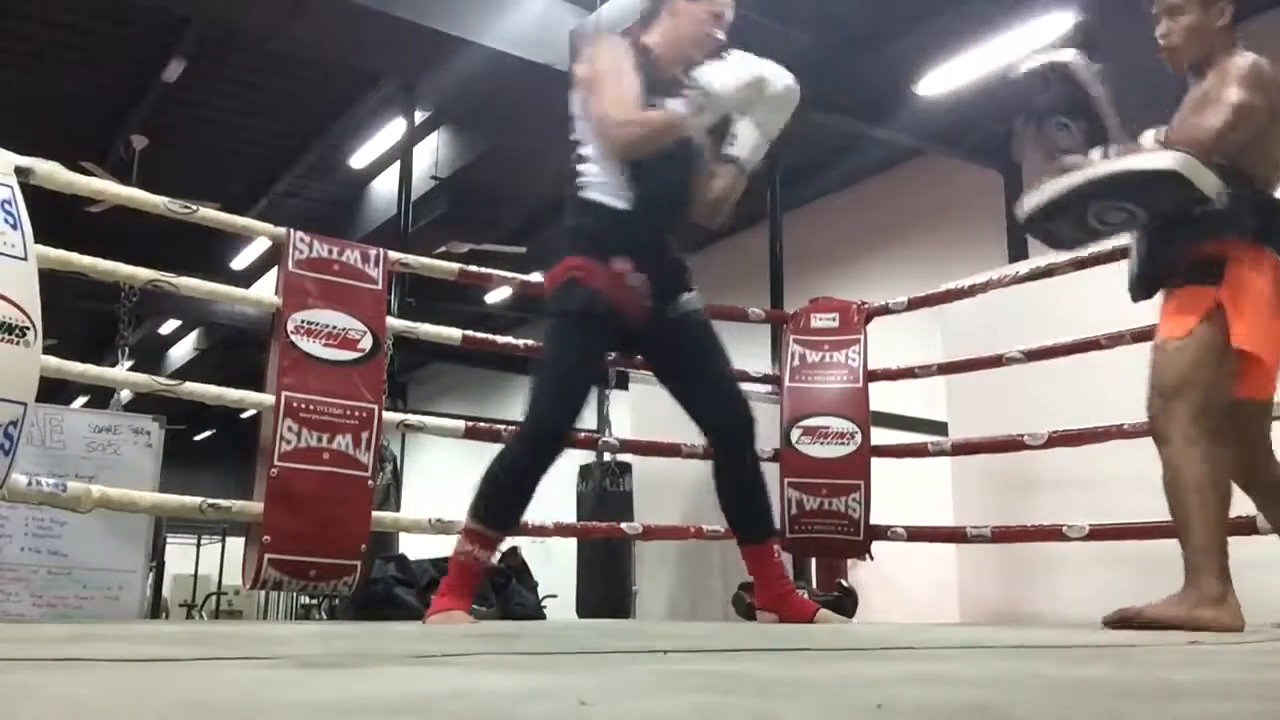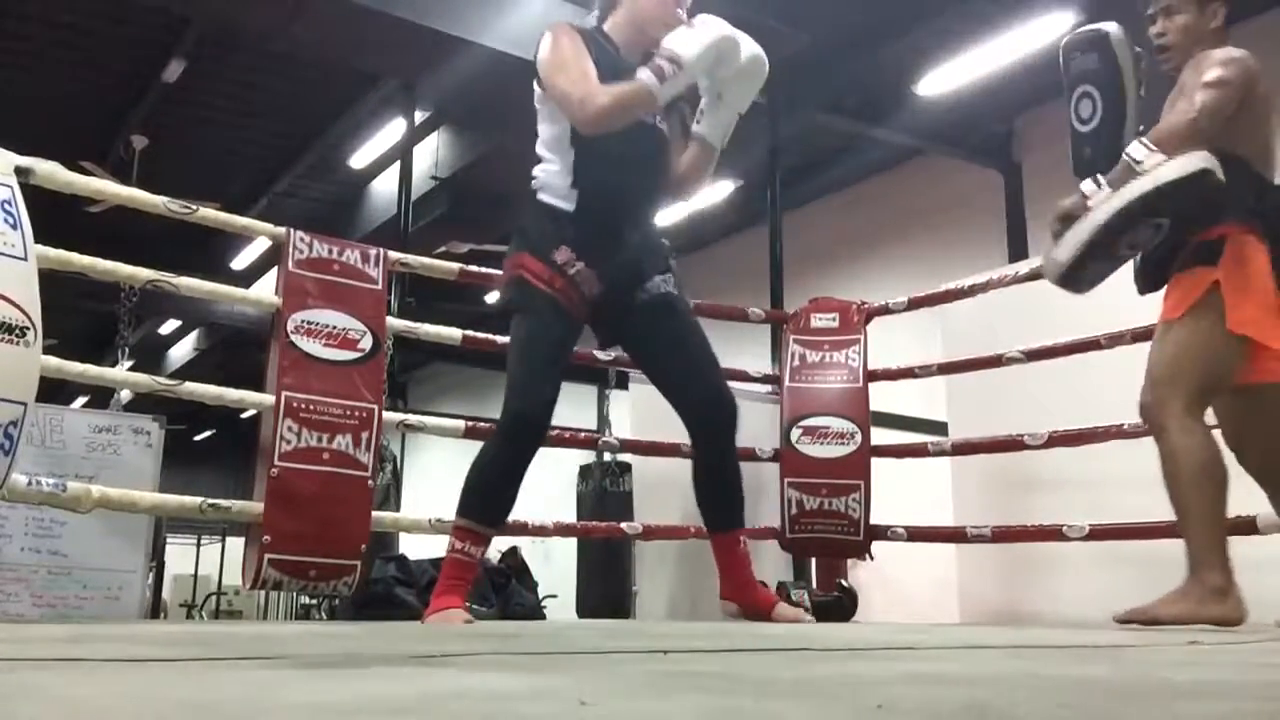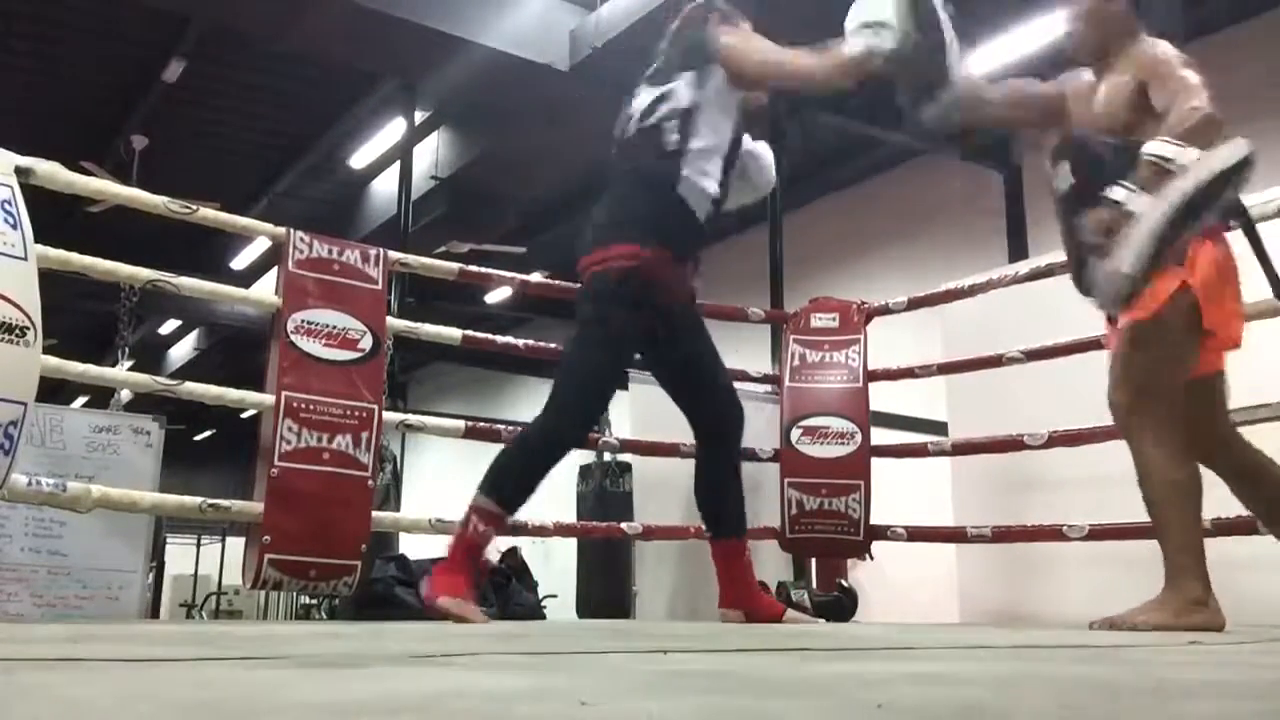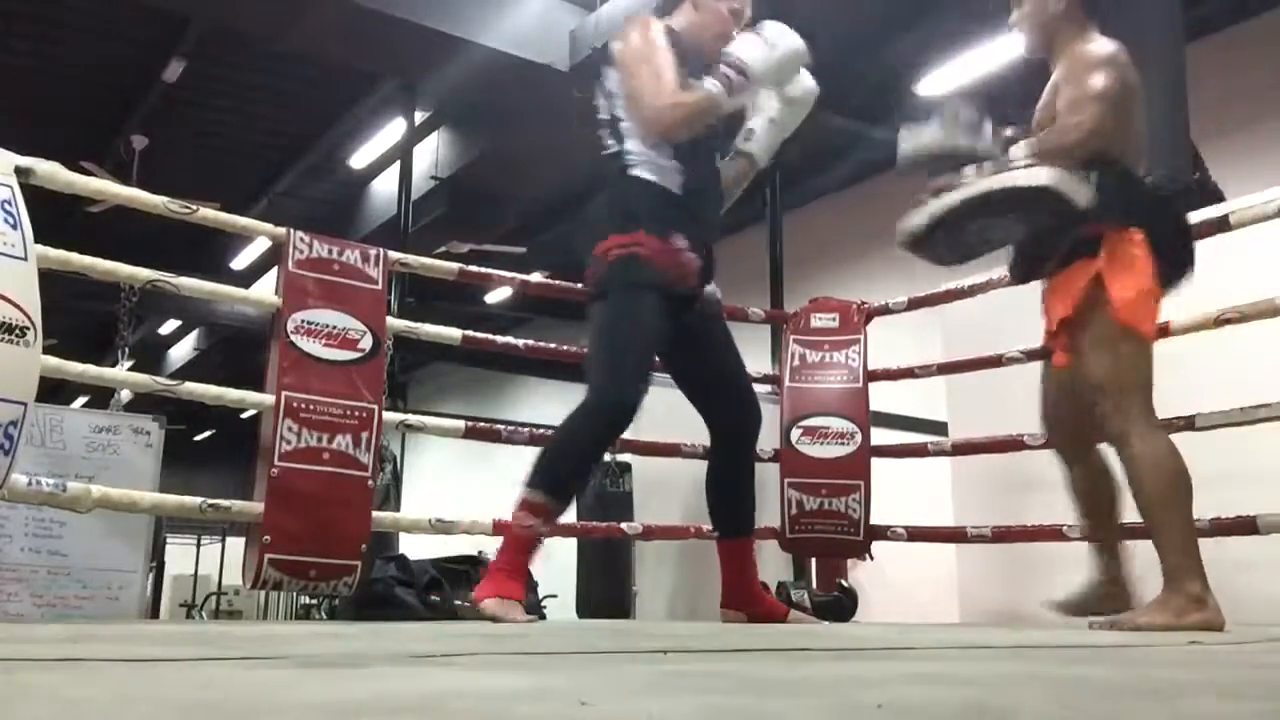
dt=0.3s
person 1, frame 1
right shoulder: (1204, 95)
left elbow: (1203, 143)
right elbow: (1166, 179)
left wrist: (1105, 163)
left hip: (1227, 274)
right hip: (1202, 281)
left knee: (1176, 419)
left ankle: (1207, 590)
person 1, frame 2
left shoulder: (1227, 66)
right shoulder: (1198, 90)
left elbow: (1180, 136)
left wrist: (1095, 194)
left hip: (1227, 263)
right hip: (1217, 272)
left knee: (1167, 405)
left ankle: (1209, 583)
person 1, frame 3
left shoulder: (1156, 58)
right shoulder: (1081, 88)
left elbow: (1201, 118)
right elbow: (988, 105)
left wrist: (1133, 201)
left hip: (1174, 265)
left knee: (1141, 414)
right knee: (1206, 436)
left ankle: (1188, 593)
person 1, frame 4
left shoulder: (1095, 56)
right shoulder: (1071, 74)
left elbow: (1078, 137)
left hip: (1103, 256)
right hip: (1079, 267)
left knee: (1123, 415)
right knee: (1066, 429)
left ankle: (1187, 593)
right ankle: (1111, 578)
person 2, frame 1
left shoulder: (683, 100)
right shoulder: (611, 52)
left elbow: (711, 211)
right elbow: (619, 135)
left wrist: (753, 135)
right wrist: (703, 100)
left hip: (658, 279)
right hip: (595, 267)
left knee: (732, 424)
right knee: (547, 430)
left ankle: (779, 598)
right ankle: (453, 595)
person 2, frame 2
left shoulder: (656, 93)
left elbow: (679, 183)
right elbow: (591, 112)
left wrist: (719, 109)
right wrist: (675, 66)
left hip: (634, 266)
right hip: (559, 261)
left knee: (713, 410)
right knee: (523, 422)
left ankle: (742, 591)
right ankle: (449, 593)
person 2, frame 3
left shoulder: (675, 83)
right elbow: (817, 71)
left wrist: (729, 183)
left hip: (657, 269)
right hip: (636, 259)
left knee: (720, 418)
right knee: (570, 416)
left ankle: (741, 597)
right ankle: (456, 570)
person 2, frame 4
left shoulder: (697, 68)
left elbow: (712, 197)
right elbow: (666, 119)
left wrist: (765, 133)
right wrist: (740, 72)
left hip: (684, 266)
right hip: (639, 248)
left knee: (738, 414)
right knee: (612, 400)
left ankle: (744, 597)
right ankle: (502, 577)
